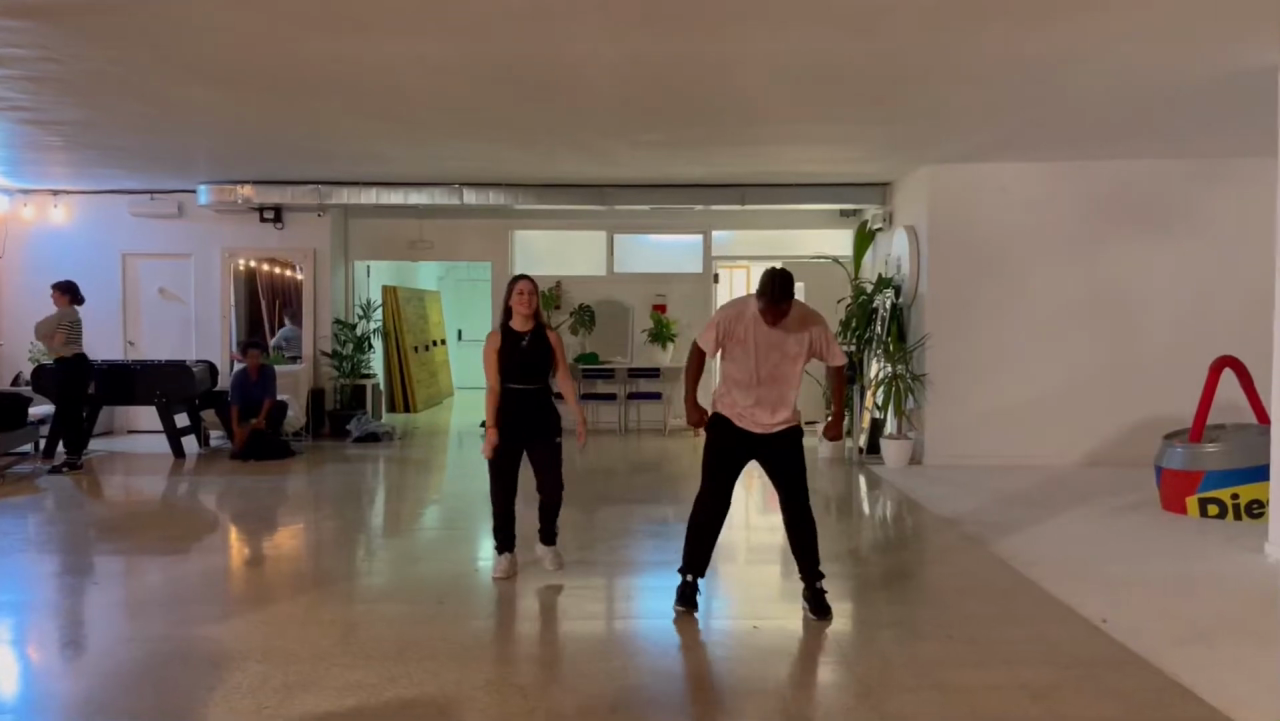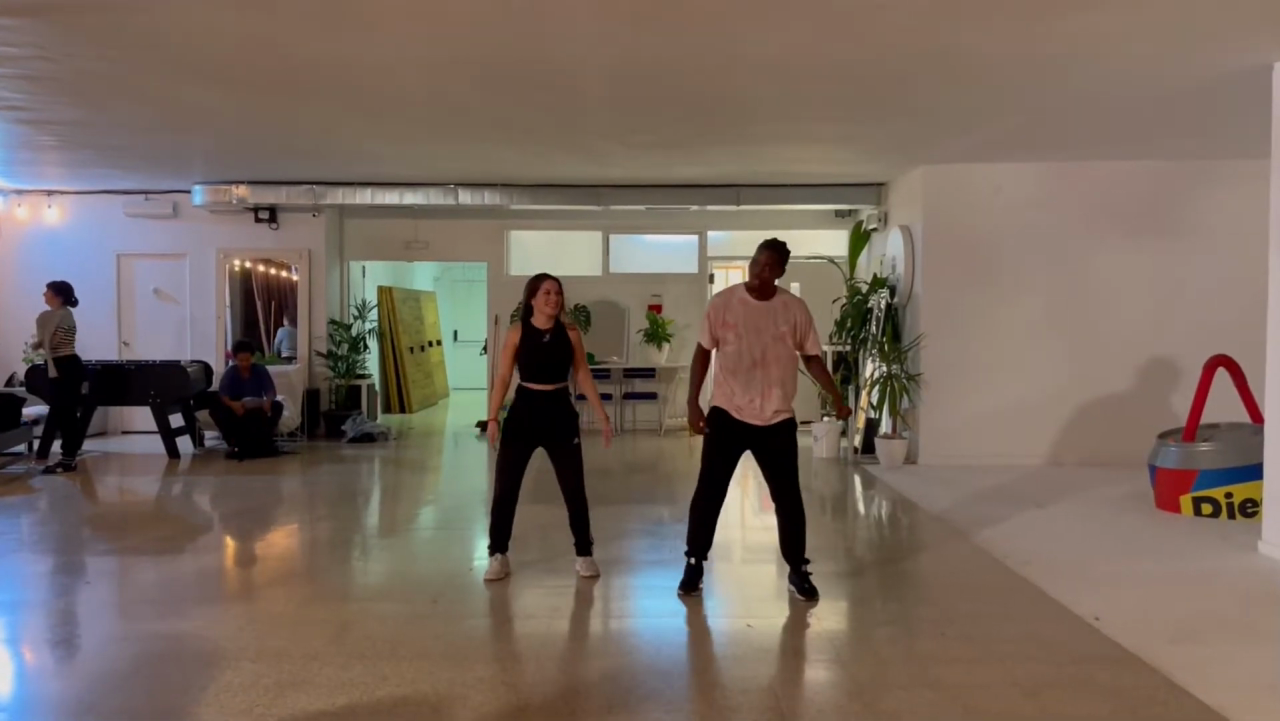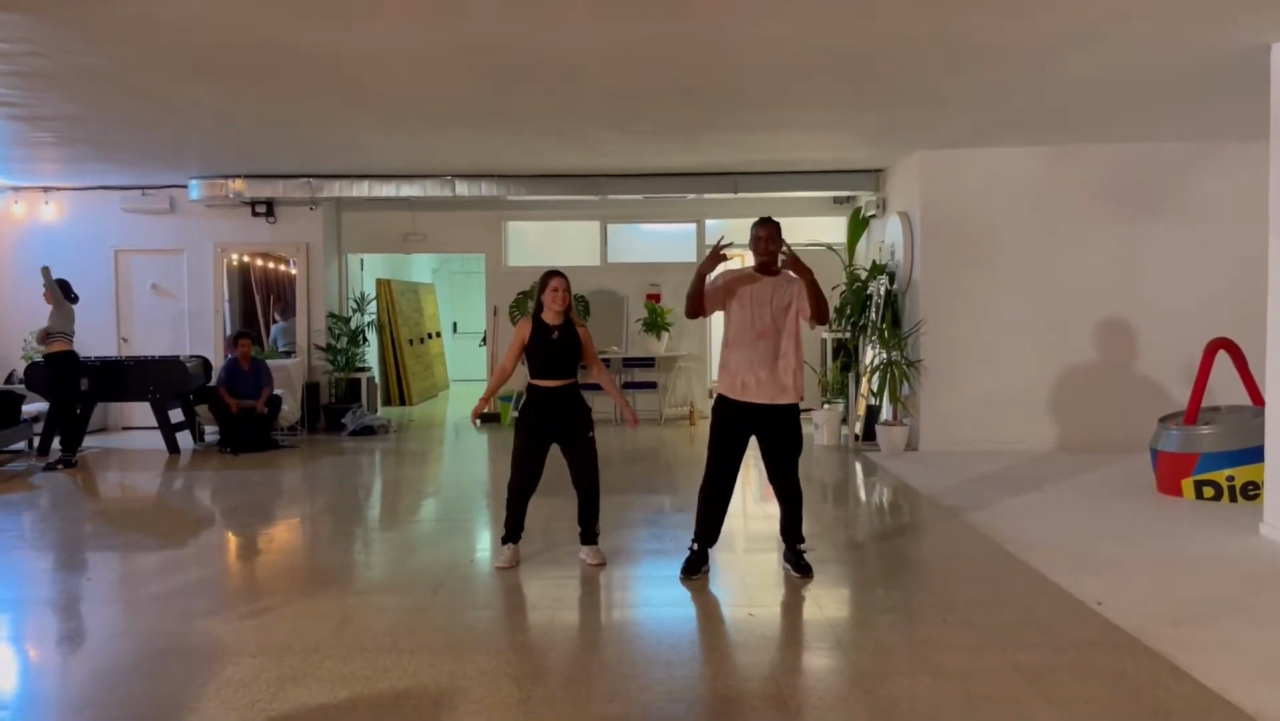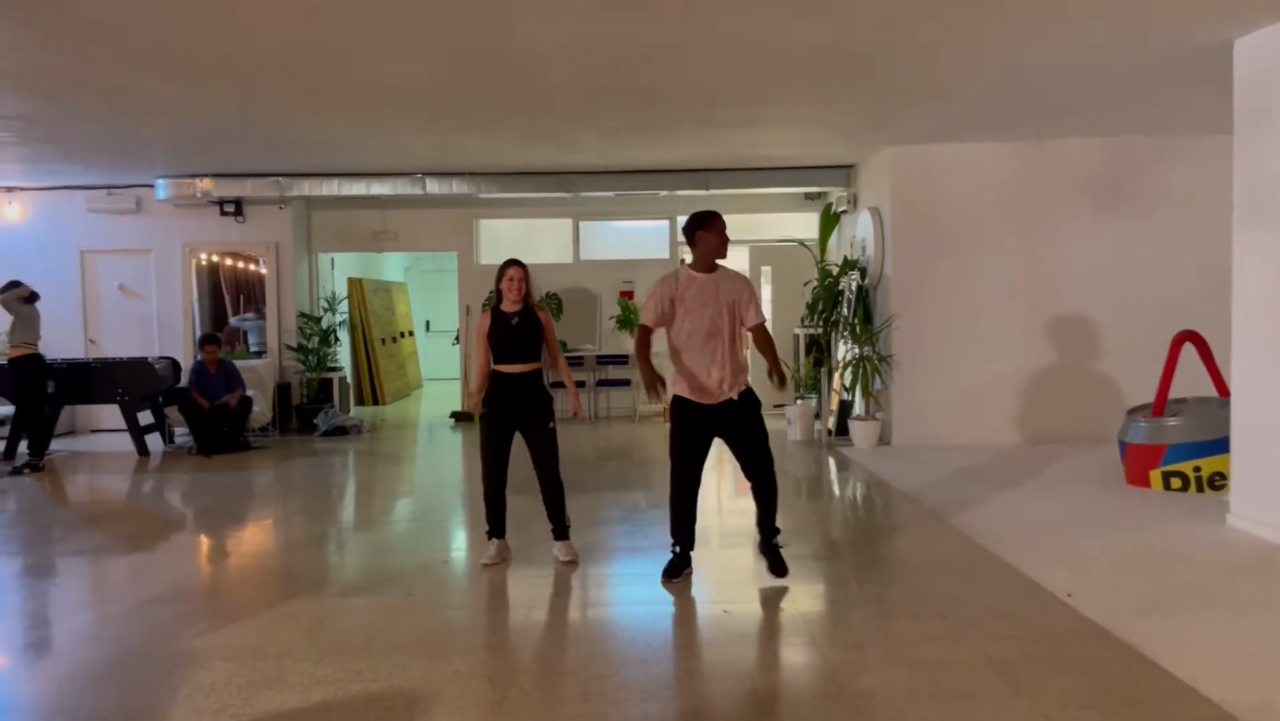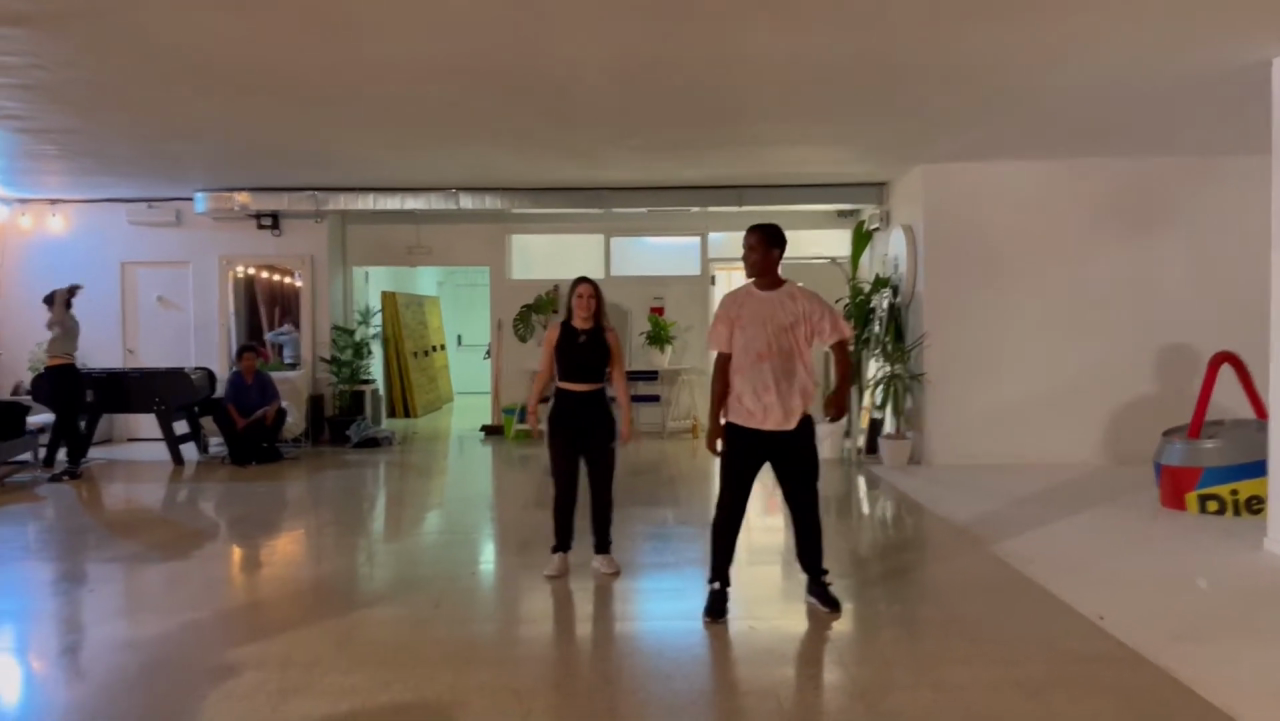
dt=1s
person 1, frame 1
left shoulder: (812, 324)
right shoulder: (733, 313)
left elbow: (836, 366)
right elbow: (699, 351)
left wrist: (838, 416)
right wrist: (690, 401)
left hip: (782, 428)
right hip: (729, 422)
left knee: (797, 506)
right knee: (710, 502)
left ankle: (813, 586)
right ankle: (689, 579)
person 1, frame 2
left shoulder: (795, 309)
right shoulder: (722, 302)
left elbow: (812, 358)
right elbow: (703, 352)
left wrist: (835, 396)
right wrist: (693, 403)
left hip: (777, 419)
right hip: (727, 414)
left knee: (788, 497)
right knee: (709, 491)
left ankle: (798, 570)
right ankle: (694, 563)
person 1, frame 3
left shoulder: (796, 285)
right shoulder: (731, 281)
left elbow: (821, 318)
right elbow: (692, 311)
left wrist: (806, 274)
right wrist: (703, 269)
left hip: (781, 401)
right hip: (733, 398)
left knee: (786, 480)
right knee: (717, 479)
left ankle: (793, 549)
right ankle: (700, 550)
person 1, frame 4
left shoulder: (739, 284)
right shoulder: (669, 286)
left elbow: (757, 331)
right elbow: (644, 335)
left wrist: (774, 362)
right wrist: (647, 368)
left hip: (736, 396)
right hip: (689, 400)
left knee: (761, 470)
right knee: (684, 480)
left ankle: (769, 543)
right ankle: (681, 553)
person 1, frame 5
left shoulder: (806, 302)
right shoulder: (731, 304)
left elbow: (841, 346)
right elbow: (723, 364)
left wrist: (841, 388)
right wrist: (714, 420)
left hip: (793, 422)
right hip: (742, 424)
left knee: (805, 505)
right knee: (729, 506)
left ankle: (816, 581)
right ankle: (718, 588)
person 2, frame 1
left shoulder: (550, 336)
right shoulder: (496, 338)
left elbow: (563, 378)
right elbow: (492, 385)
left wrist: (579, 418)
right wrist: (491, 427)
left hip: (542, 414)
right hip: (506, 414)
left knee: (552, 486)
right knee: (502, 489)
left ankle: (547, 542)
right ankle: (505, 552)
person 2, frame 2
left shoulder: (570, 334)
right shoulder: (517, 332)
left elbow: (584, 378)
right elbow: (503, 379)
left wrist: (603, 417)
right wrist: (492, 418)
left hip: (560, 414)
right hip: (523, 412)
left knee: (574, 488)
right knee: (505, 487)
left ankle: (583, 554)
right ankle: (498, 555)
person 2, frame 3
left shoulder: (578, 329)
right shoulder: (526, 327)
left elbow: (596, 368)
right elbow: (507, 367)
left wrist: (621, 401)
right wrist: (486, 398)
left hip: (573, 408)
right hip: (536, 407)
left knee: (587, 480)
right knee: (521, 481)
left ankle: (588, 542)
right ankle: (510, 544)
person 2, frame 4
left shoulder: (539, 315)
right shoulder: (488, 320)
left elbow: (555, 356)
right elbow: (483, 365)
left wrist: (573, 391)
right wrist: (476, 393)
left hip: (533, 395)
right hip: (498, 401)
left knee: (548, 472)
right knee: (493, 474)
left ankle: (561, 538)
right ankle: (497, 541)
person 2, frame 5
left shoulder: (608, 336)
right shoulder: (556, 333)
left elbow: (619, 379)
right elbow: (544, 374)
left wrist: (626, 418)
right wrist: (532, 410)
left hip: (597, 413)
right hip: (564, 412)
left knee: (601, 487)
right knee: (565, 487)
left ankle: (602, 552)
right ankle: (560, 552)
person 3, frame 1
left shoulder: (65, 315)
right shoulder: (69, 314)
left elbow: (56, 344)
left wrist: (44, 338)
right wrist: (48, 338)
left hip: (71, 367)
right hip: (74, 366)
left knee: (67, 412)
right knee: (72, 412)
left ankle: (73, 459)
right ankle: (74, 457)
person 3, frame 2
left shoulder: (62, 315)
right shoulder: (55, 315)
left elbow: (53, 342)
left wrist: (41, 343)
right wrist: (40, 343)
left hip: (66, 368)
right hip: (60, 368)
left knee: (65, 413)
right knee: (62, 413)
left ankle: (68, 460)
right ankle: (68, 458)
person 3, frame 3
left shoulder: (63, 307)
right shoulder: (58, 312)
left elbow: (53, 286)
right elbow: (41, 340)
left wrist: (46, 275)
right wrist: (42, 334)
left hip: (63, 361)
right hip: (58, 362)
left knee: (63, 409)
right knee: (62, 409)
left ankle: (68, 456)
right ankle: (69, 453)
person 3, frame 4
left shoulder: (27, 312)
right shoulder: (26, 311)
left wrist: (22, 291)
right wrist: (23, 292)
left hip: (26, 365)
right hip: (27, 365)
left knee: (29, 413)
right knee: (30, 412)
left ankle: (35, 460)
right ankle: (36, 458)
person 3, frame 5
left shoulder: (69, 322)
right shoulder: (63, 322)
left elbow: (58, 319)
right elbow: (50, 324)
left wrist: (60, 299)
right wrist: (60, 300)
left hip: (63, 374)
right hip: (59, 374)
left knee: (66, 420)
right knee: (65, 420)
left ankle: (73, 468)
right ankle: (73, 465)
